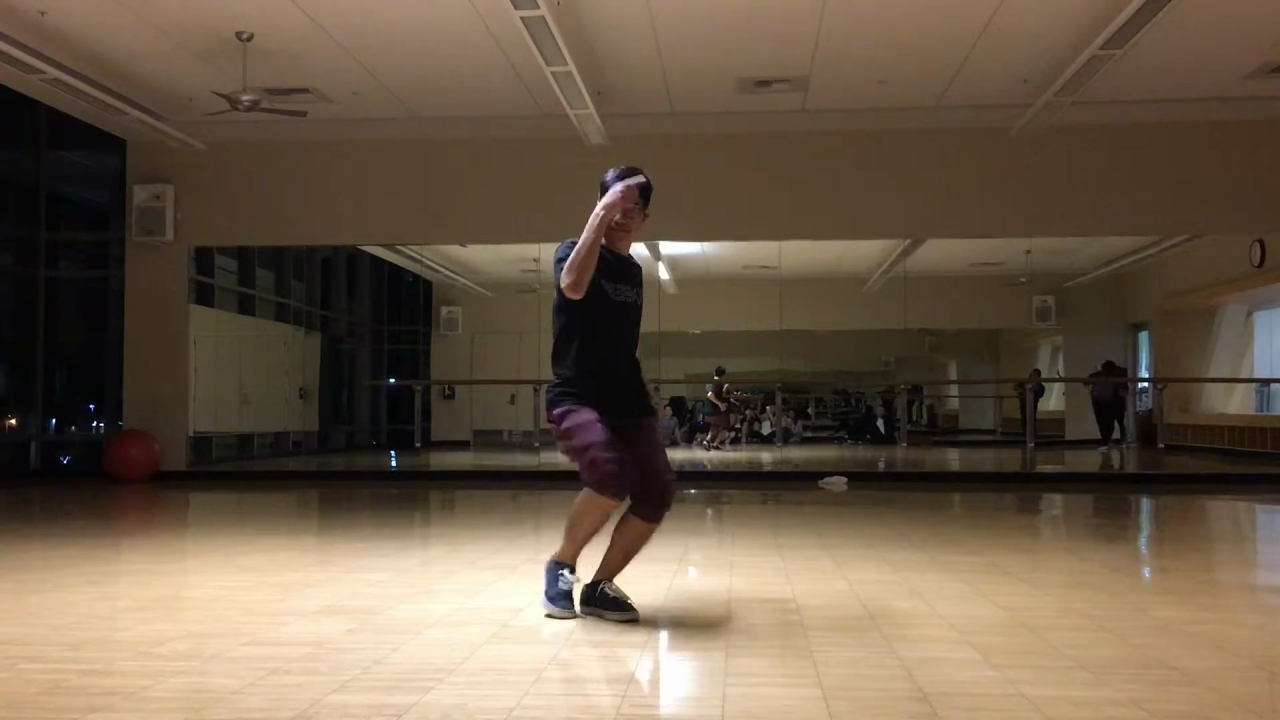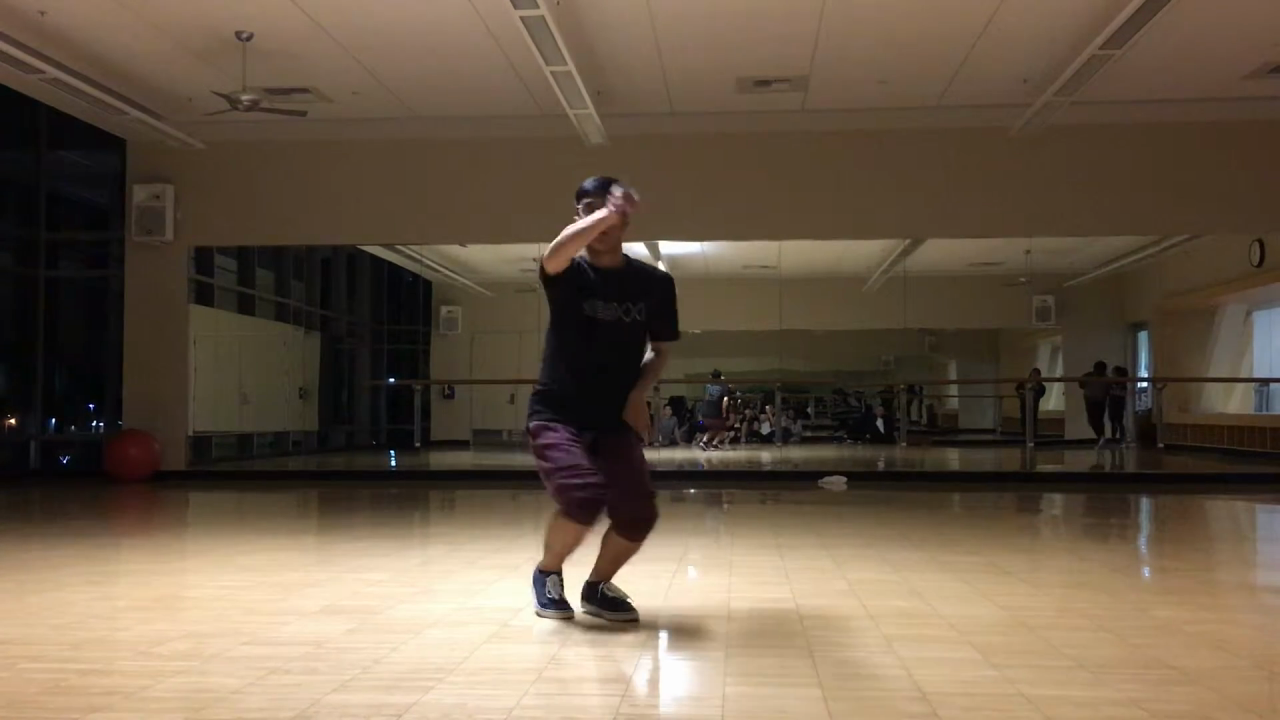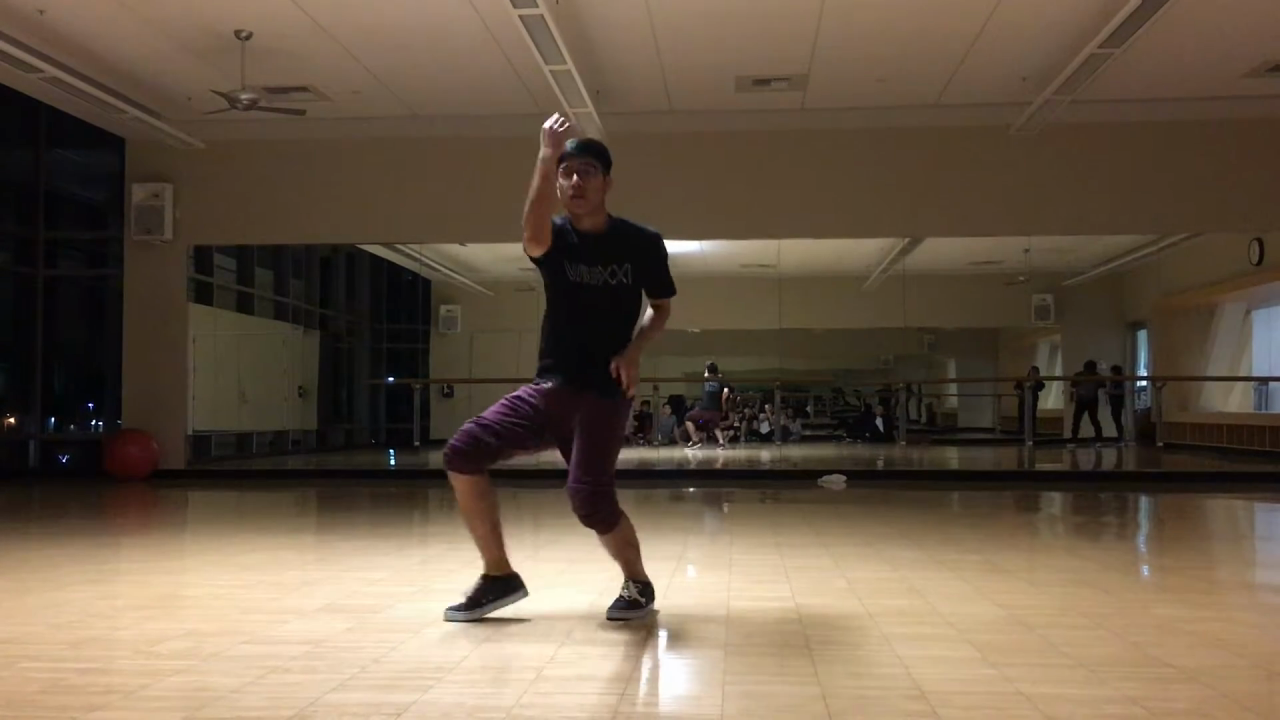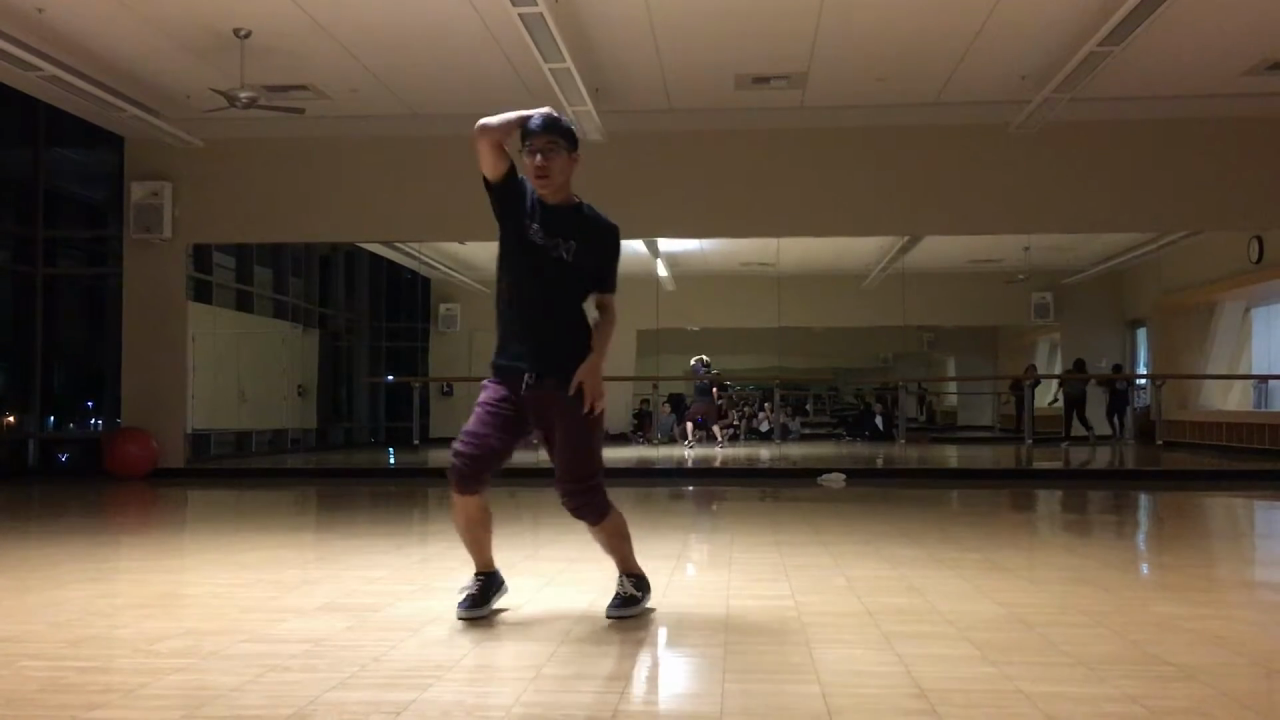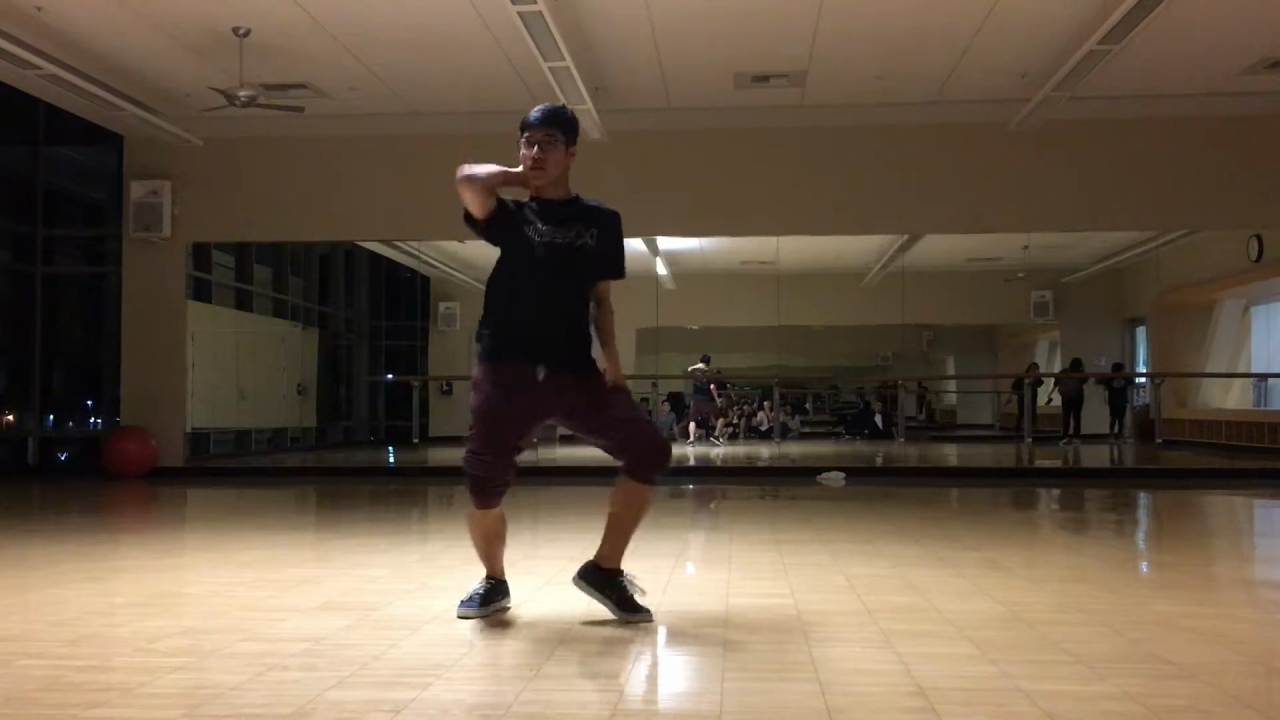
dt=0.3s
person 1, frame 1
left shoulder: (633, 271)
right shoulder: (582, 255)
right elbow: (574, 288)
left wrist: (635, 381)
right wrist: (605, 207)
left hip: (628, 403)
right hip: (574, 401)
left knee: (657, 494)
right knee: (612, 477)
left ankle: (599, 586)
right ankle: (562, 563)
person 1, frame 2
left shoulder: (656, 284)
right shoulder: (569, 274)
left elbow: (660, 350)
right elbow: (553, 254)
left wrist: (638, 393)
right wrist: (605, 210)
left hip: (615, 423)
right hip: (556, 416)
left knee: (638, 512)
right knee: (583, 499)
left ankle: (598, 585)
right ankle: (548, 572)
person 1, frame 3
left shoulder: (642, 243)
right shoulder: (554, 237)
left elbow: (662, 308)
right elbow: (535, 238)
left wrist: (635, 350)
right wrist: (549, 154)
left hip: (602, 391)
right hip: (549, 386)
left knee: (590, 499)
right knee: (463, 454)
left ankle: (639, 583)
right ankle: (499, 578)
person 1, frame 4
left shoulder: (599, 230)
right shoulder: (514, 201)
left elbow: (605, 308)
right elbow: (485, 134)
left wrist: (595, 362)
right wrist: (531, 116)
left hip: (567, 381)
right hip: (508, 375)
left knee: (581, 496)
right knee: (465, 474)
left ankle: (633, 578)
right ankle: (485, 576)
person 1, frame 5
left shoulder: (601, 220)
right shoulder: (507, 210)
right elbow: (466, 180)
left wrist: (610, 355)
right wrist: (516, 175)
left hip: (573, 369)
right hip: (507, 368)
left knee: (650, 450)
right knee: (484, 485)
left ankle: (604, 569)
right ankle: (494, 582)
